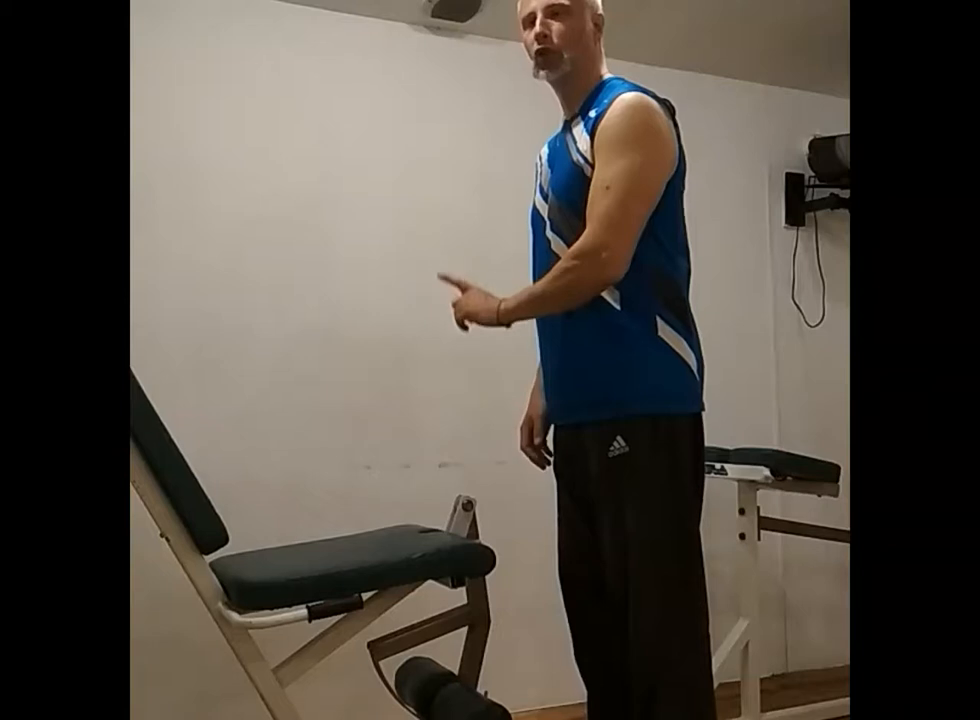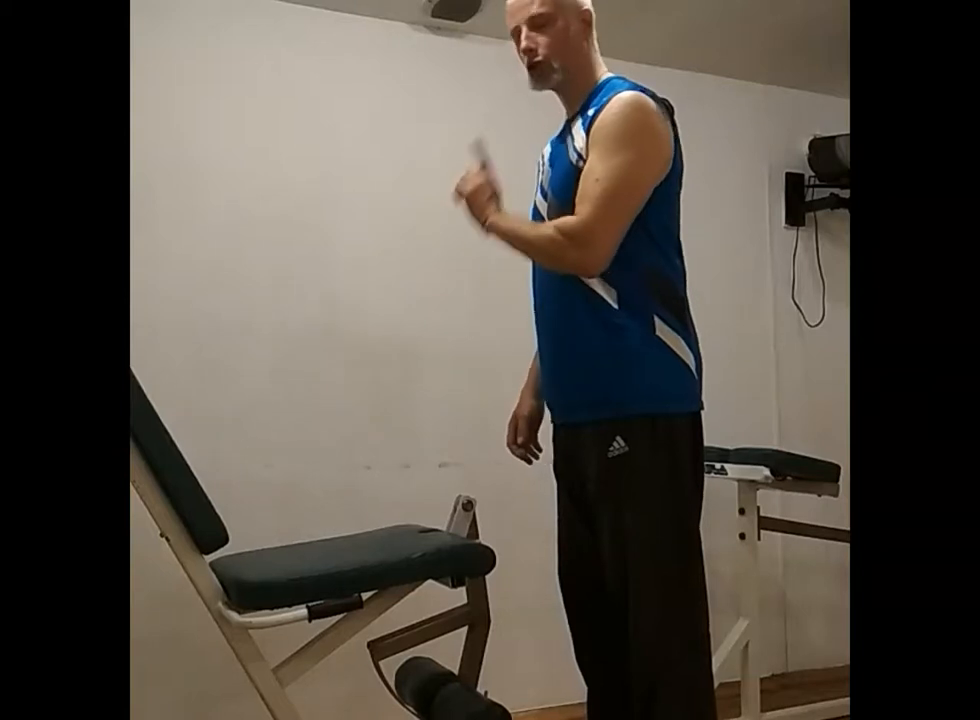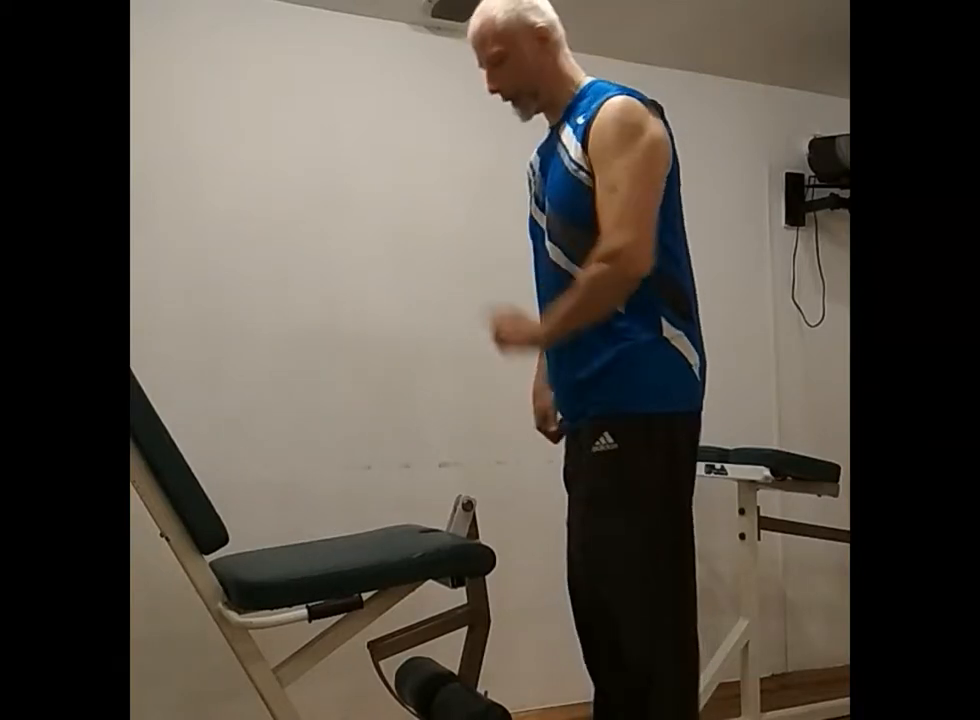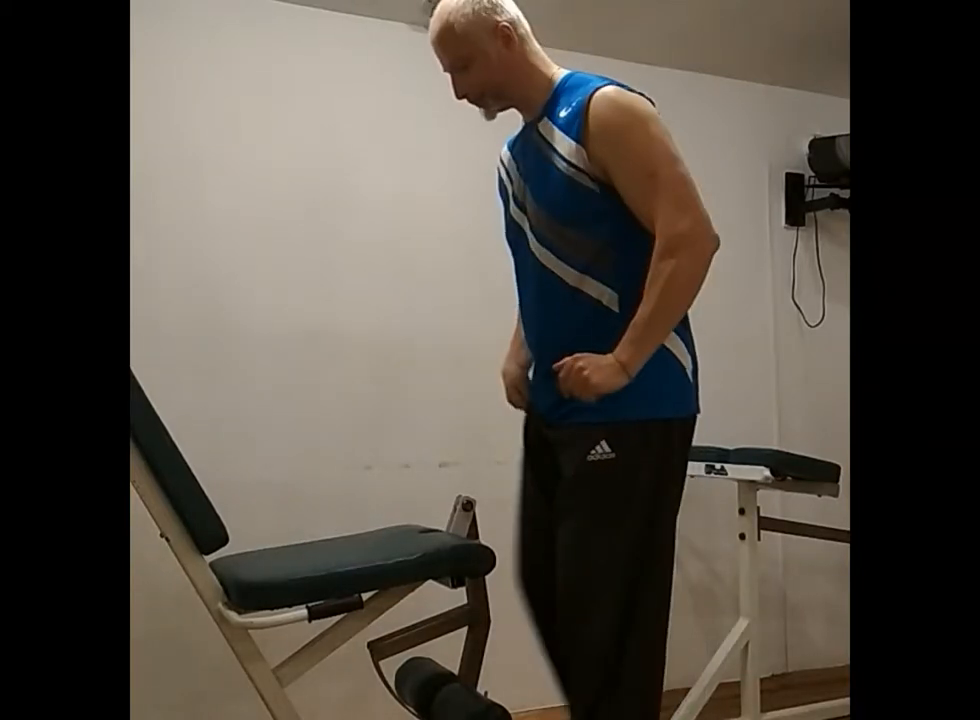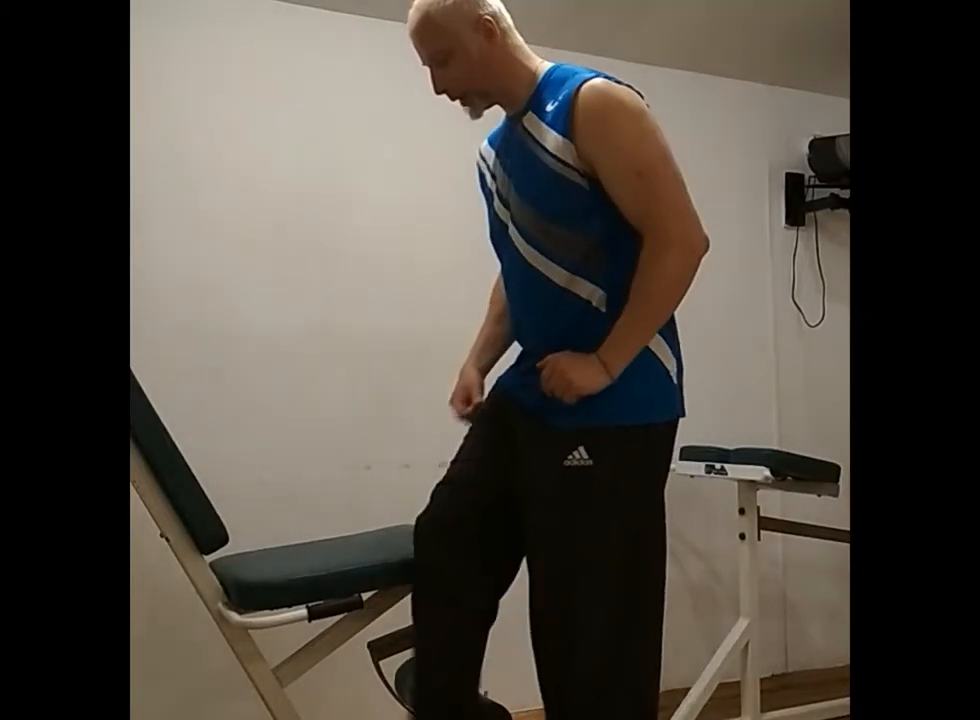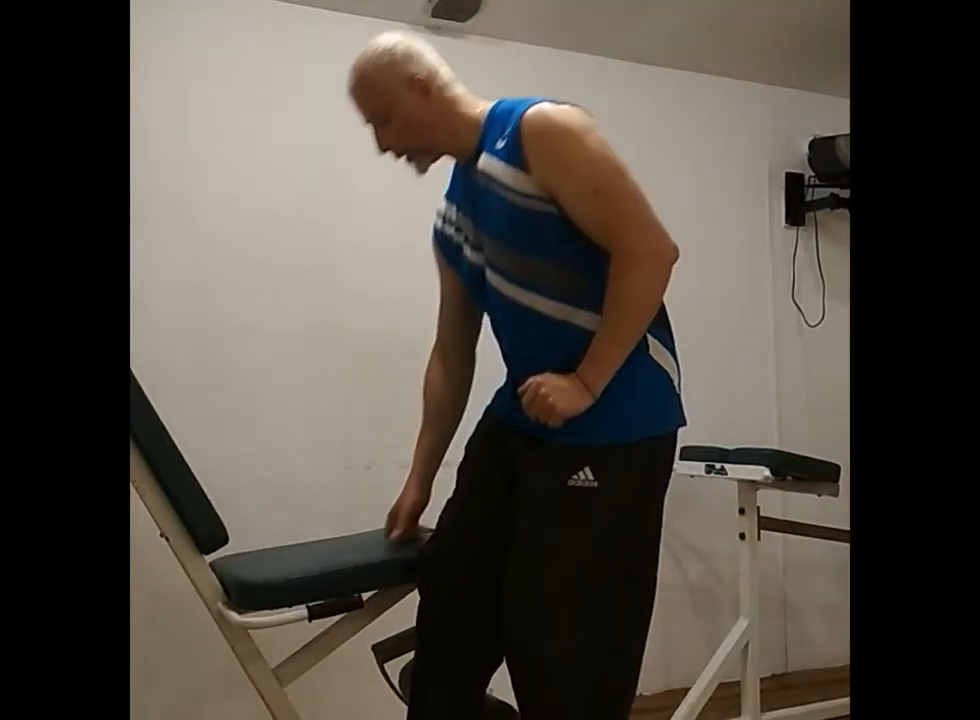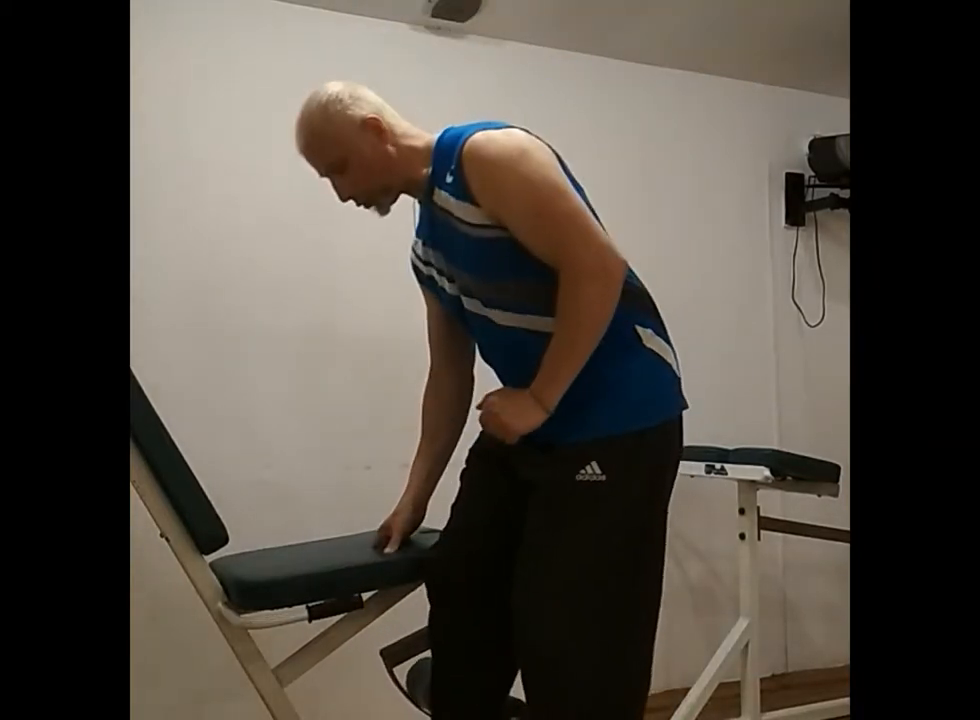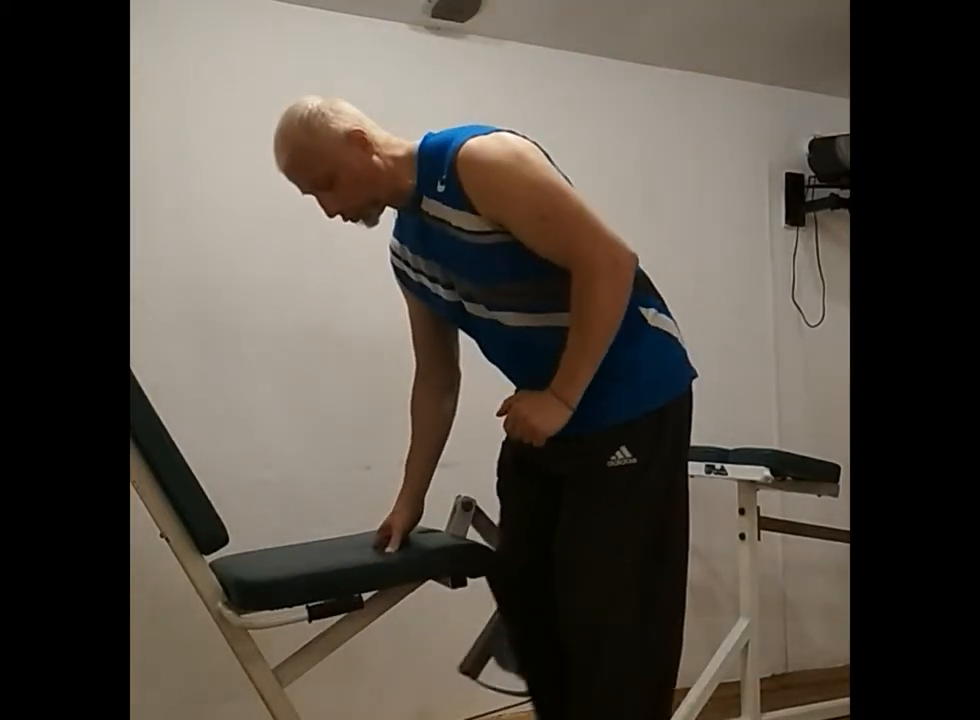
dt=0.4s
person 1, frame 1
left shoulder: (631, 115)
right shoulder: (556, 147)
left elbow: (603, 260)
left wrist: (501, 310)
right wrist: (542, 391)
left hip: (643, 407)
right hip: (583, 411)
left knee: (656, 607)
right knee: (593, 602)
person 1, frame 2
left shoulder: (629, 113)
right shoulder: (560, 143)
left elbow: (586, 248)
left wrist: (492, 215)
right wrist: (533, 391)
left hip: (642, 406)
right hip: (582, 409)
left knee: (657, 605)
right knee: (593, 600)
person 1, frame 3
left shoulder: (619, 118)
right shoulder: (548, 150)
left elbow: (625, 259)
left wrist: (539, 330)
right wrist: (549, 374)
left hip: (643, 399)
right hip: (594, 402)
left knee: (639, 600)
right knee: (599, 596)
person 1, frame 4
left shoulder: (608, 112)
right shoulder: (515, 154)
left elbow: (690, 238)
left wrist: (624, 362)
right wrist: (519, 352)
left hip: (632, 407)
right hip: (558, 404)
left knee: (608, 607)
right knee: (549, 585)
person 1, frame 5
left shoulder: (595, 105)
right shoulder: (494, 151)
left elbow: (680, 238)
left wrist: (605, 364)
right wrist: (478, 360)
left hip: (613, 410)
right hip: (527, 396)
left knee: (592, 618)
right knee: (446, 548)
person 1, frame 6
left shoulder: (544, 132)
right shoulder: (451, 216)
left elbow: (650, 251)
right elbow: (451, 353)
left wrist: (585, 383)
right wrist: (419, 477)
left hip: (613, 424)
right hip: (518, 421)
left knee: (560, 631)
right knee: (452, 592)
person 1, frame 7
left shoulder: (489, 155)
right shoulder: (426, 246)
left elbow: (597, 266)
right elbow: (449, 377)
left wrist: (540, 399)
right wrist: (414, 496)
left hip: (618, 418)
right hip: (523, 423)
left knee: (569, 625)
right knee: (459, 587)
person 1, frame 8
left shoulder: (480, 161)
right shoulder: (406, 249)
left elbow: (609, 260)
right elbow: (436, 377)
left wrist: (561, 397)
right wrist: (411, 495)
left hip: (631, 400)
right hip: (543, 415)
left knee: (608, 612)
right knee: (523, 589)
